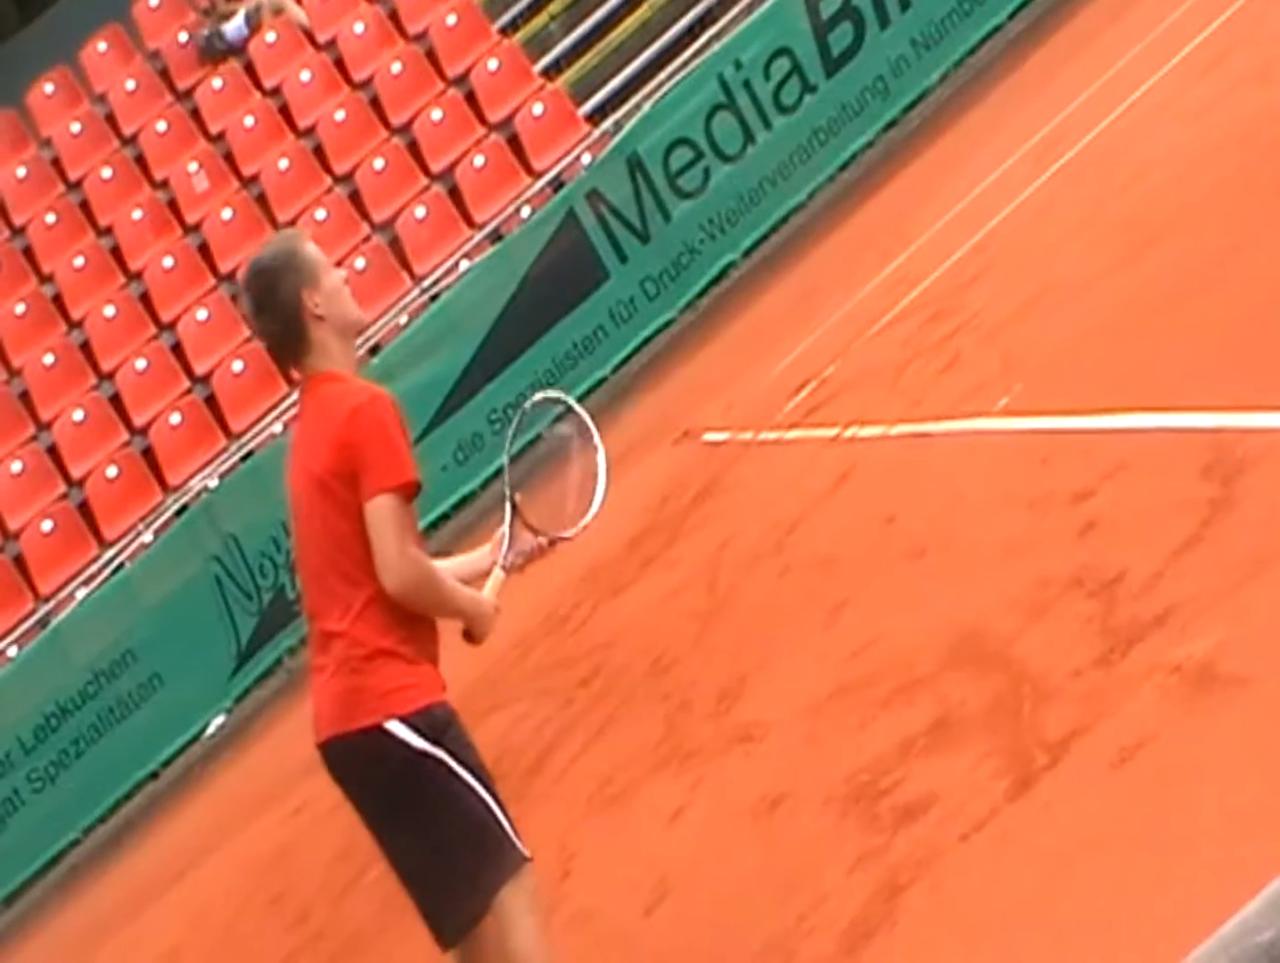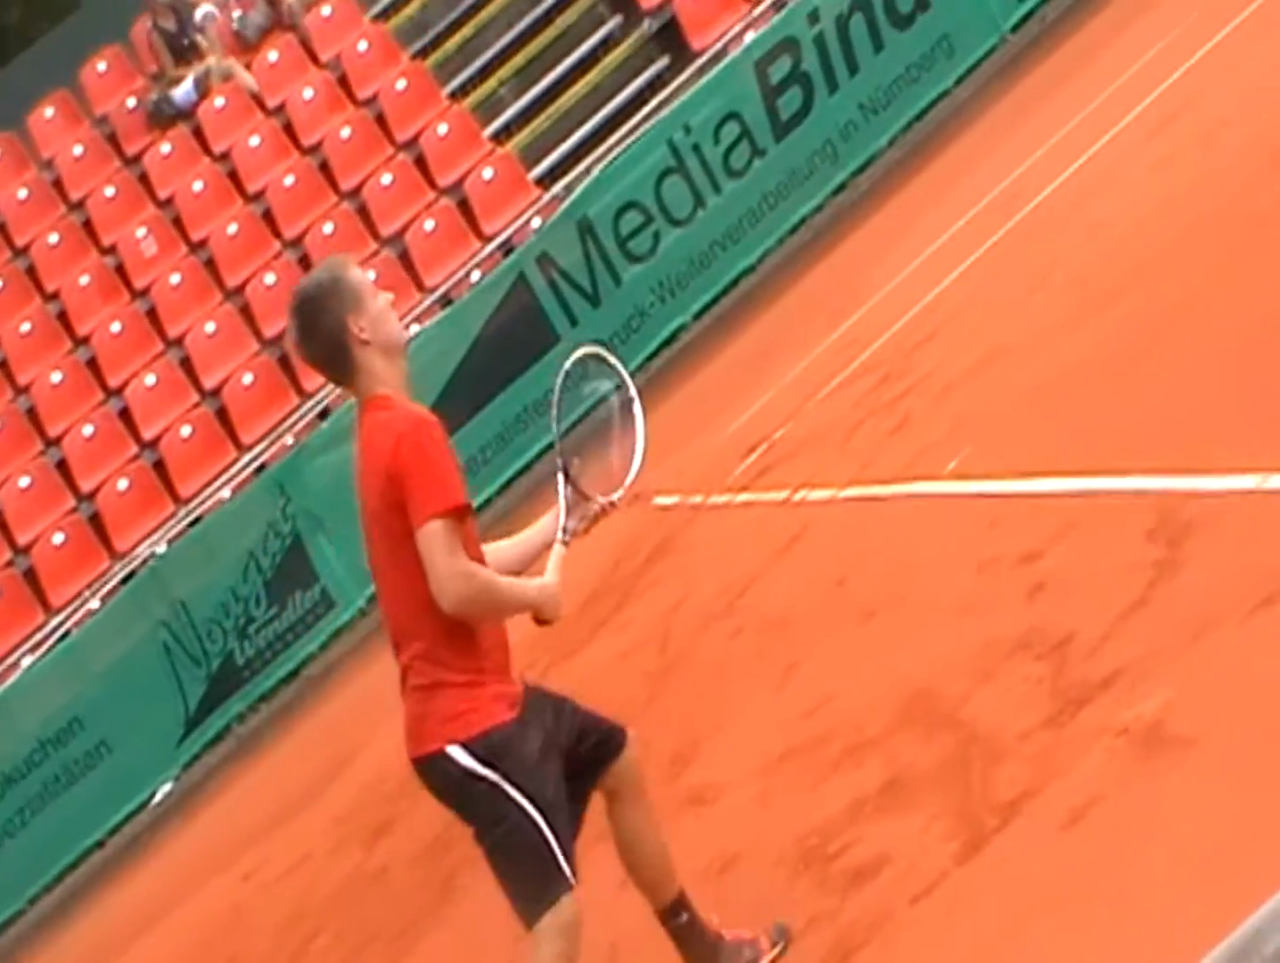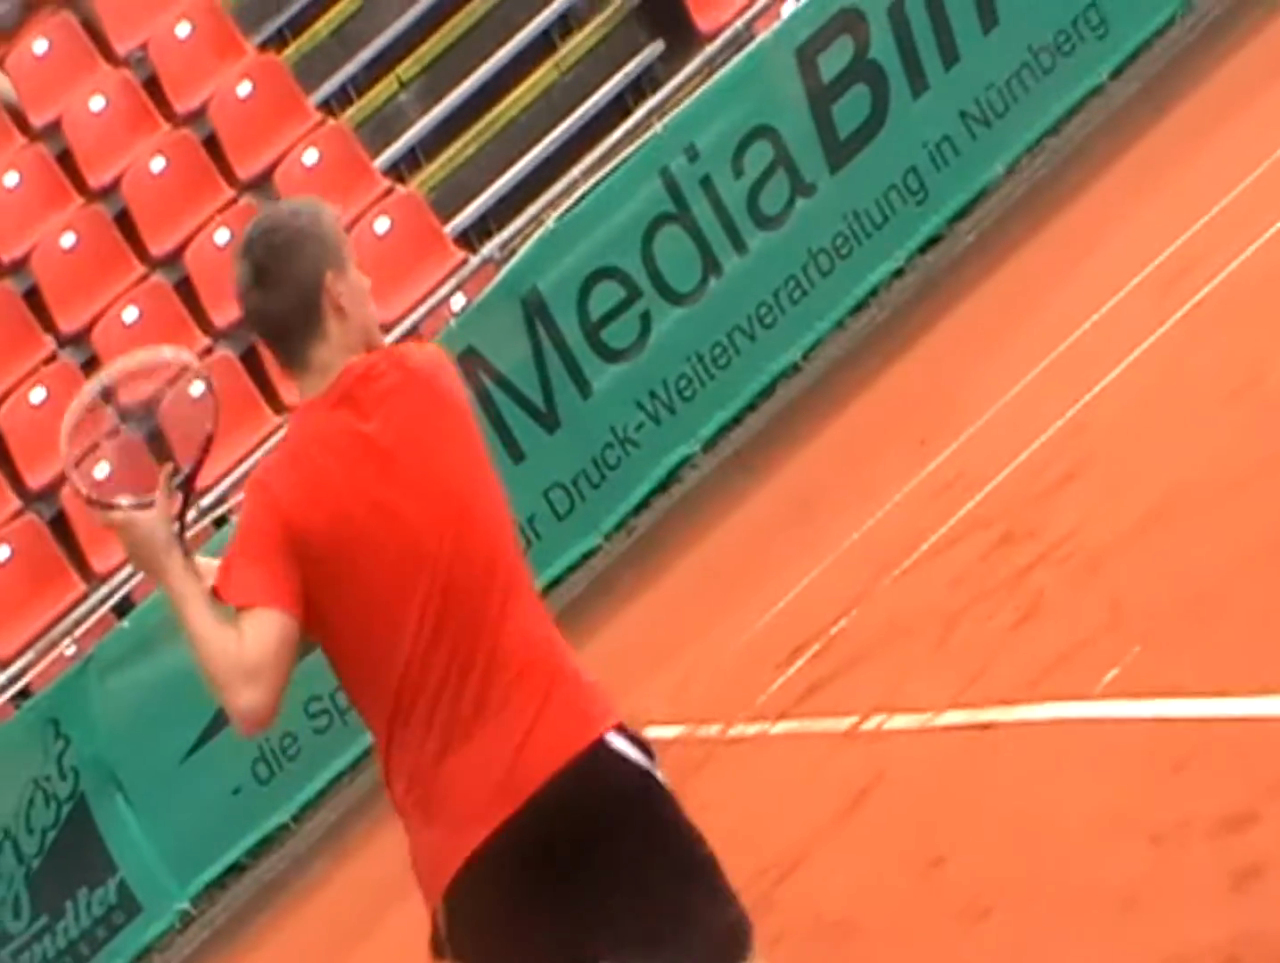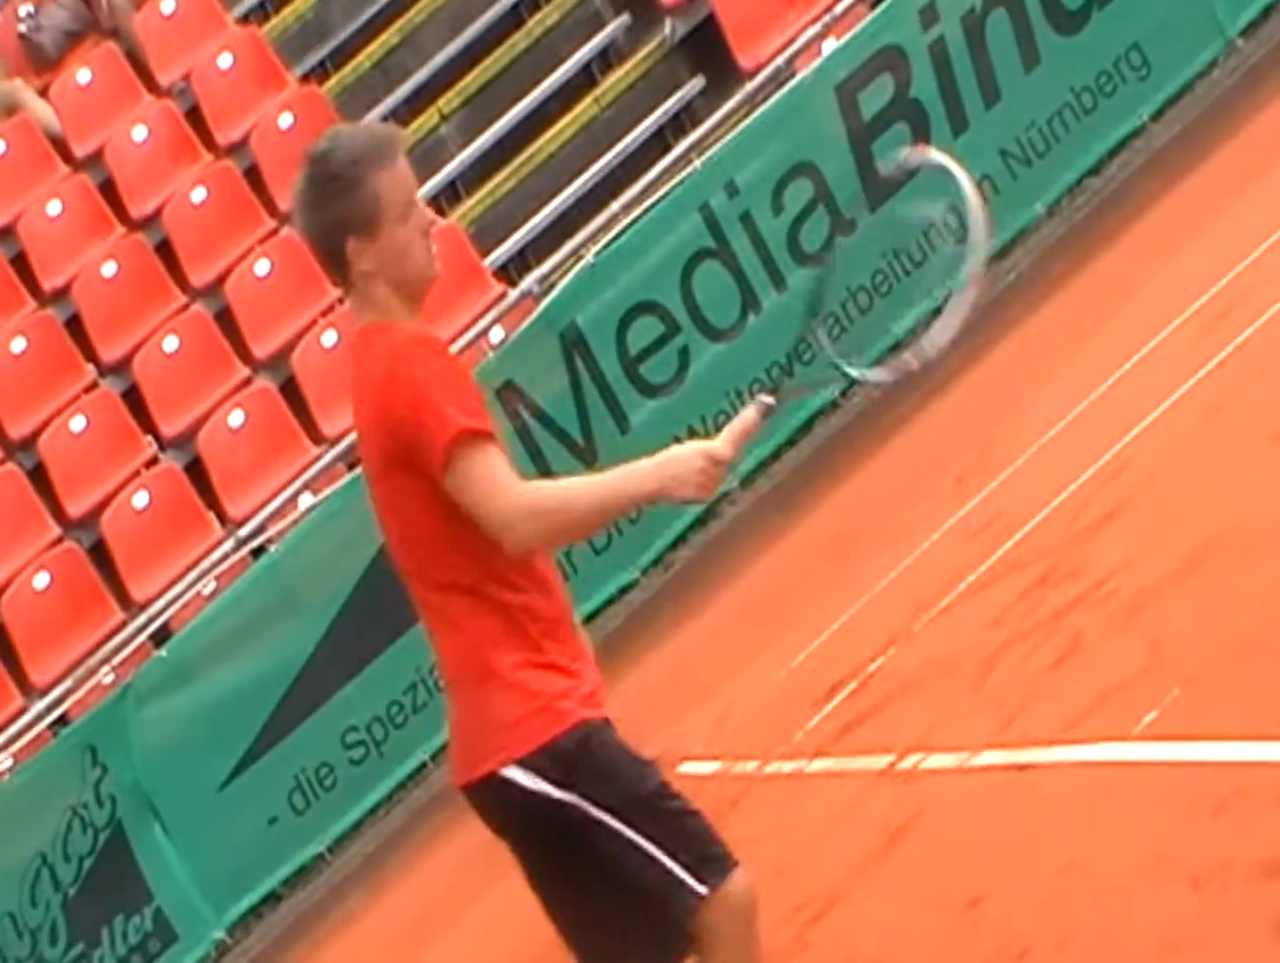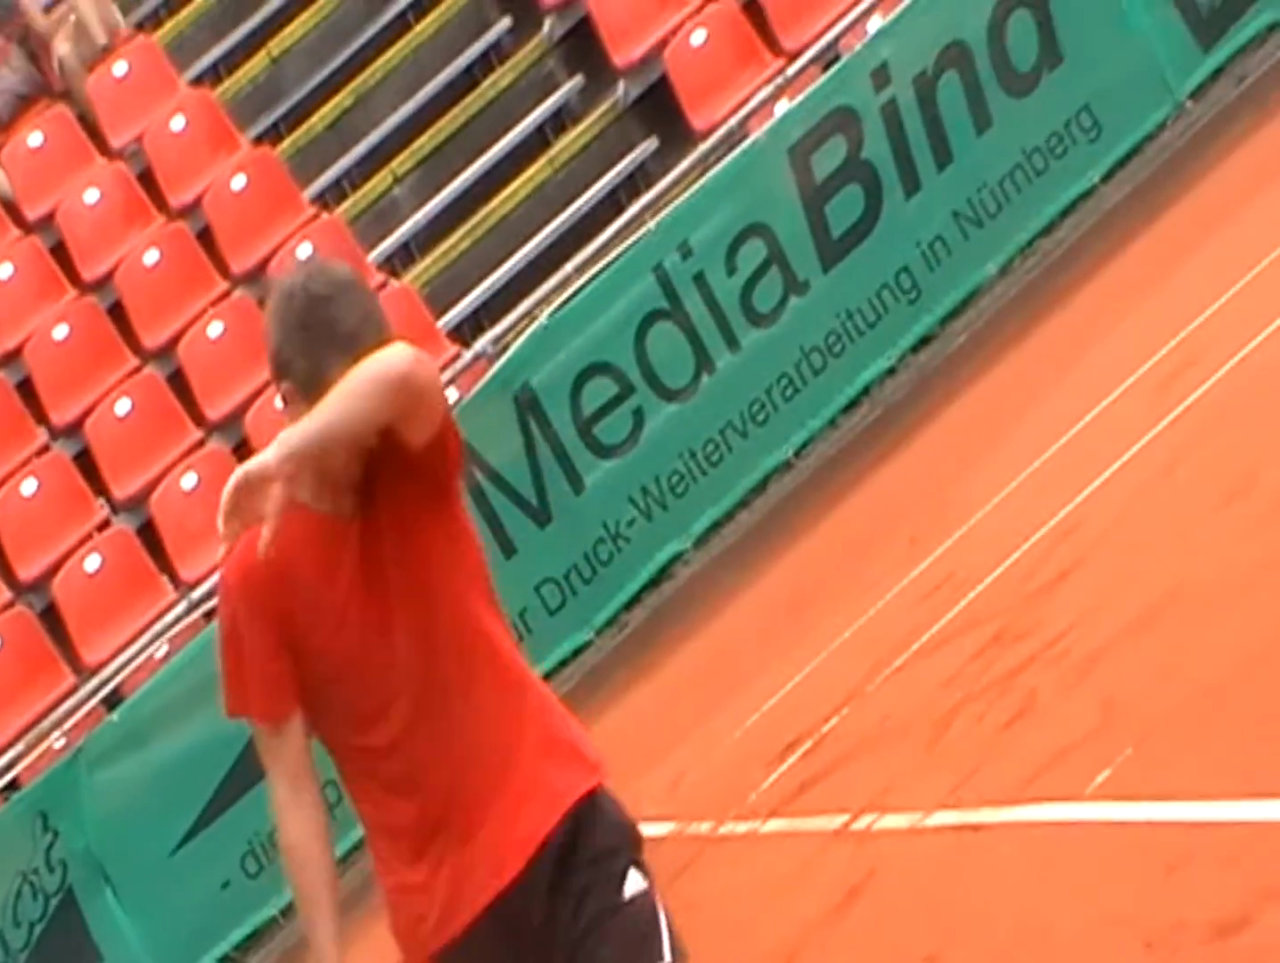
dt=1s
person 1, frame 1
left shoulder: (312, 424)
right shoulder: (365, 409)
right elbow: (398, 572)
left wrist: (495, 555)
right wrist: (471, 606)
left hip: (349, 707)
right hip: (391, 702)
right knee: (510, 886)
person 1, frame 2
left shoulder: (388, 437)
right shoulder: (413, 434)
right elbow: (453, 586)
left wrist: (561, 517)
right wrist: (537, 591)
left hip: (485, 698)
right hip: (466, 723)
left knee: (618, 762)
person 1, frame 3
left shoulder: (281, 491)
right shoulder: (431, 378)
left elbow: (254, 700)
left wrist: (173, 570)
right wrist: (236, 584)
right hip: (581, 743)
person 1, frame 4
left shoulder: (400, 356)
right shoulder: (406, 365)
right elbow: (515, 516)
right wrist: (663, 472)
left hip: (544, 702)
right hip: (527, 724)
person 1, frame 5
left shoulder: (412, 457)
right shoulder: (255, 576)
left elbow: (404, 371)
right elbow: (292, 786)
left wrist: (280, 458)
left hip: (556, 801)
